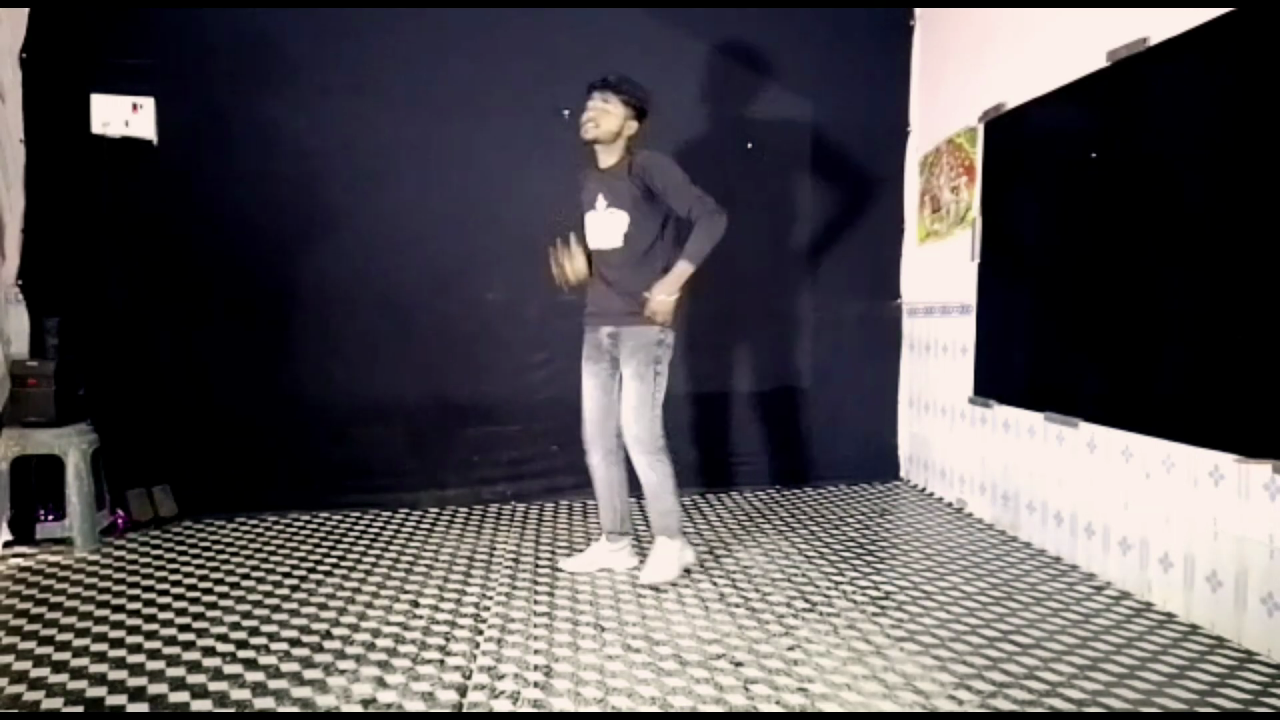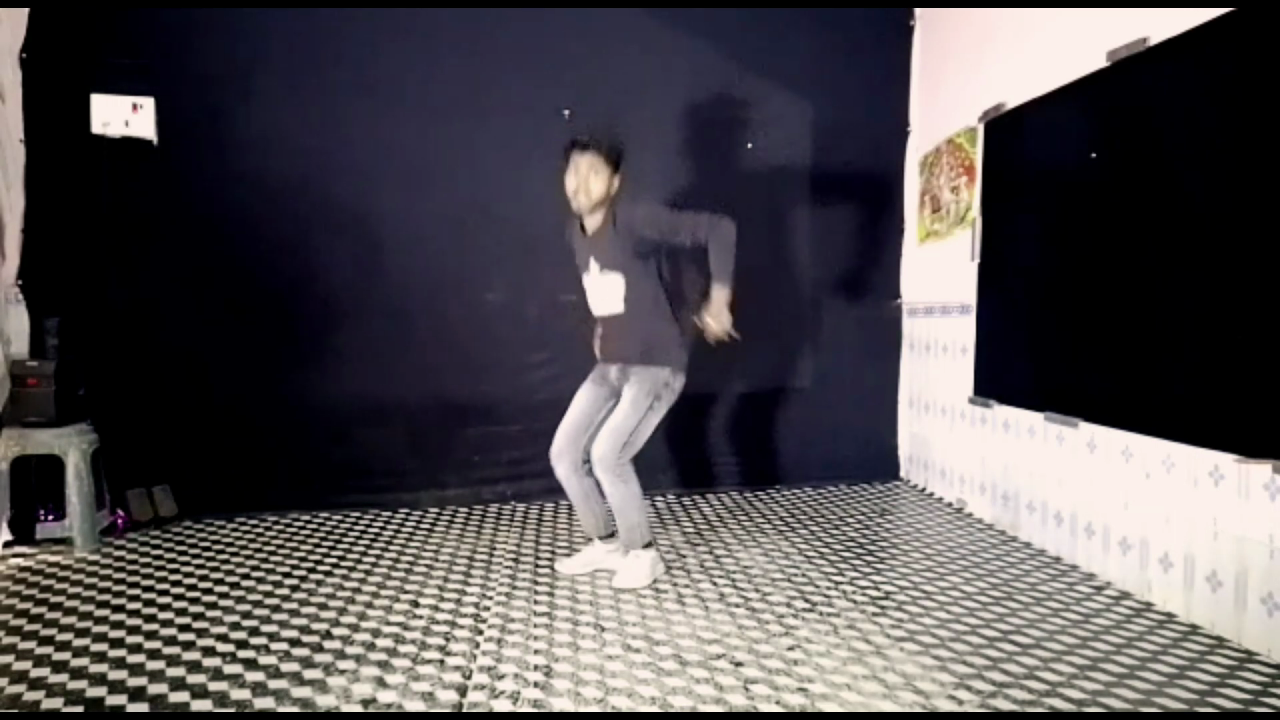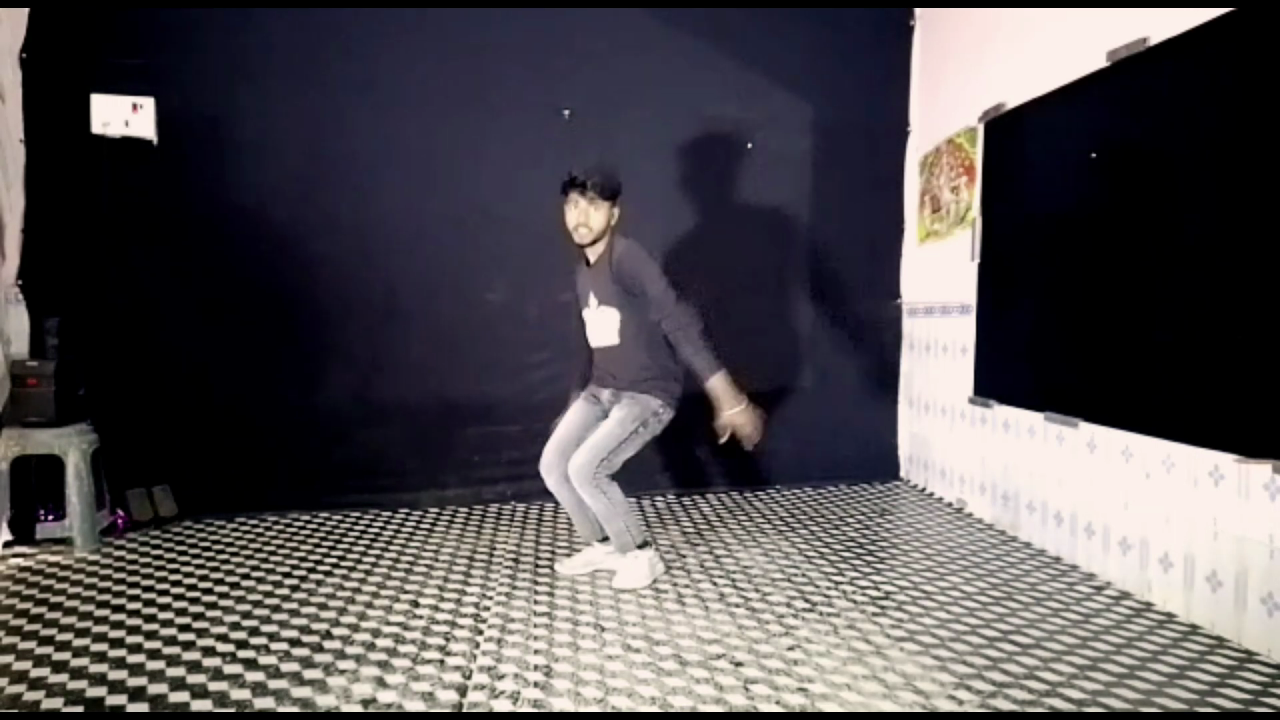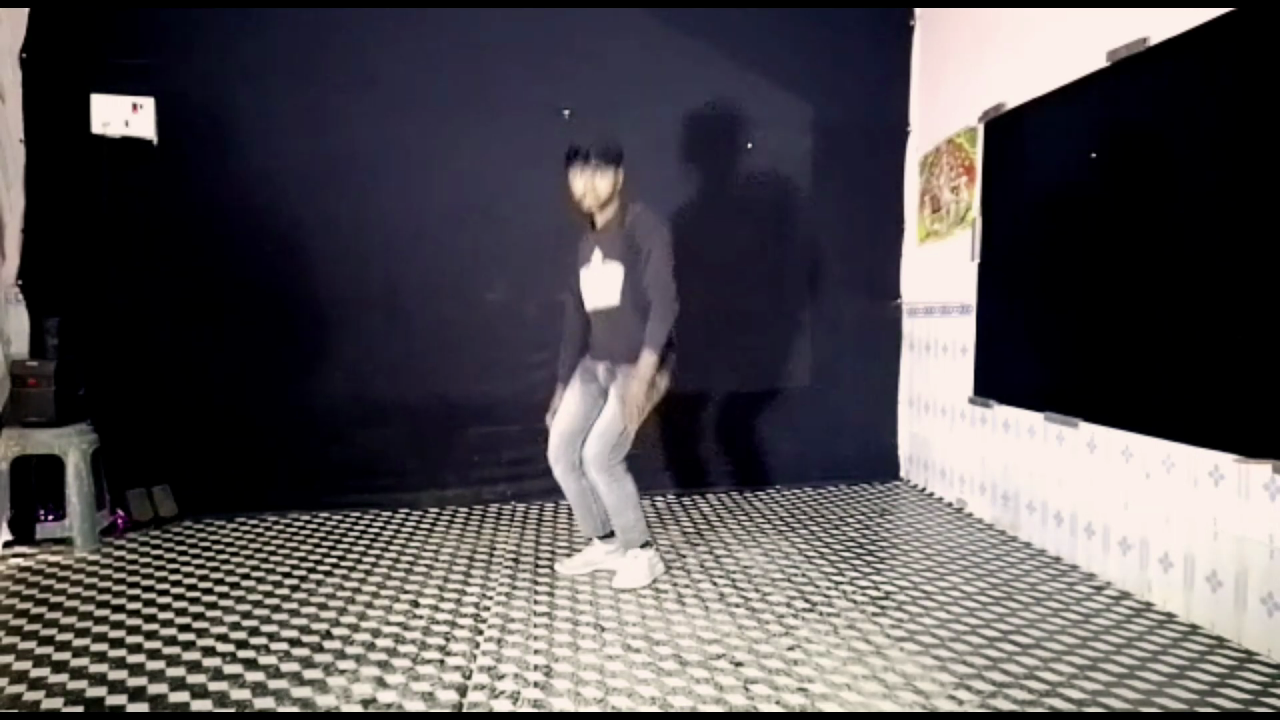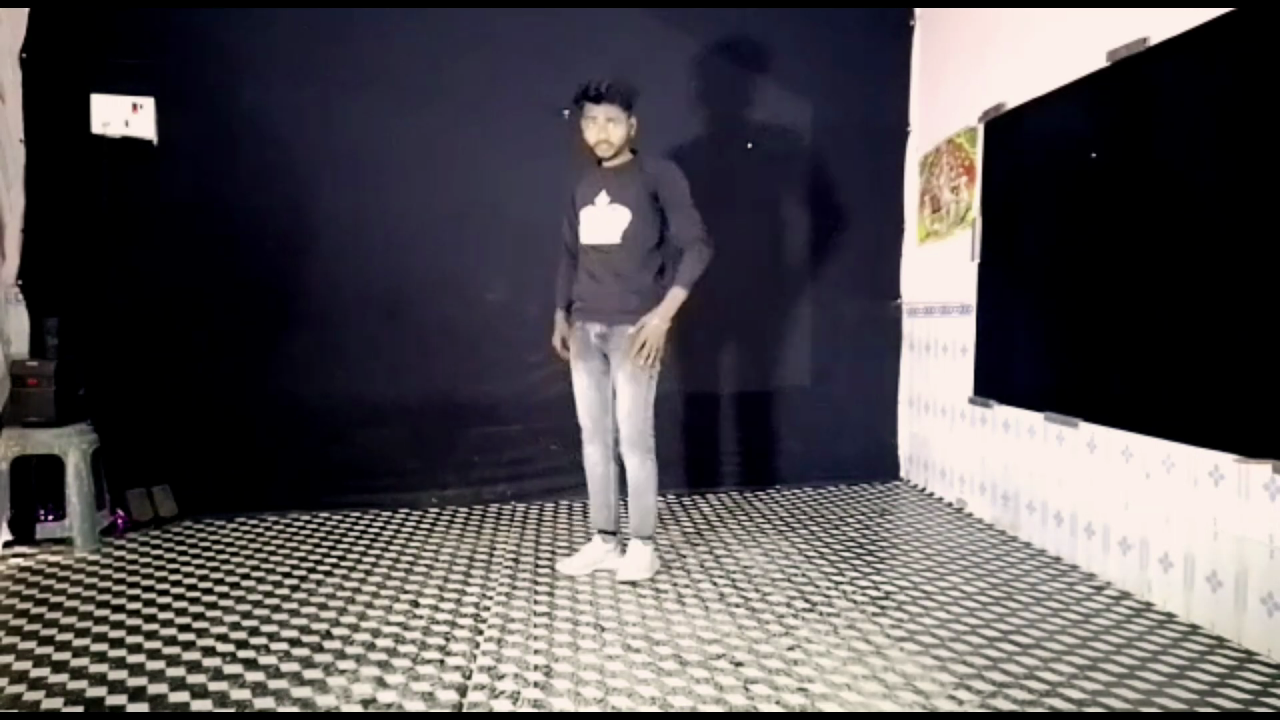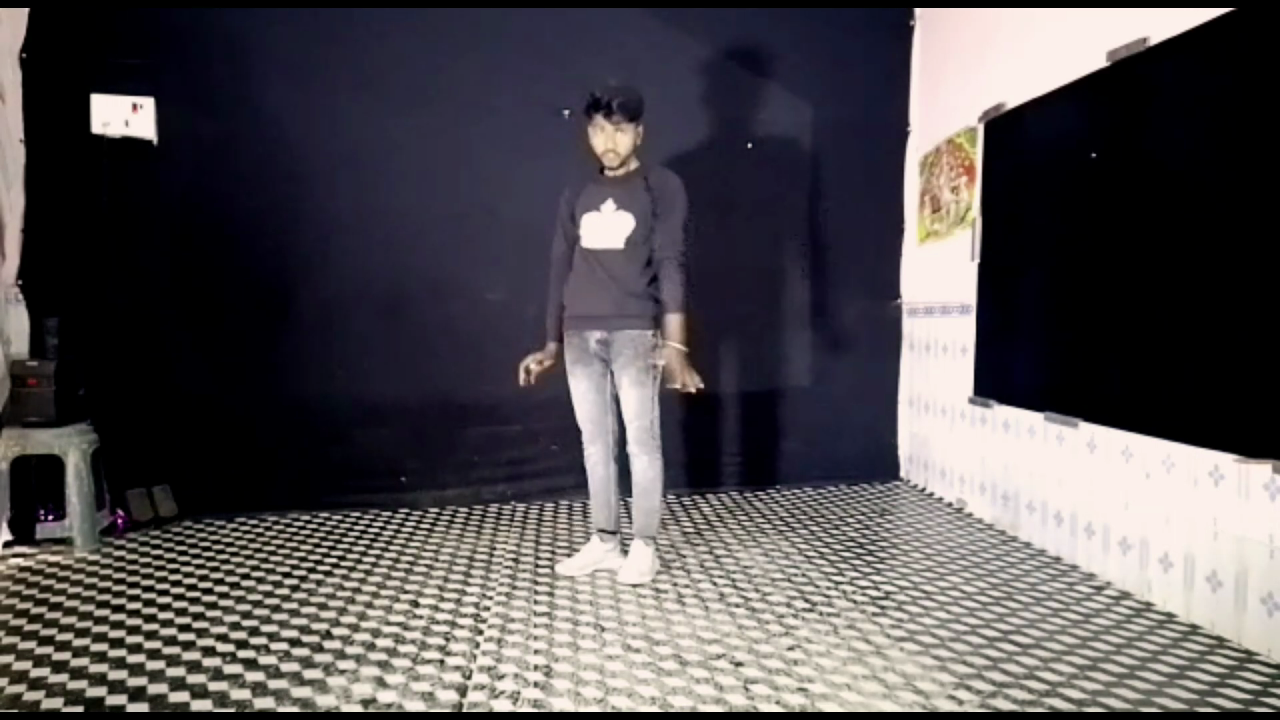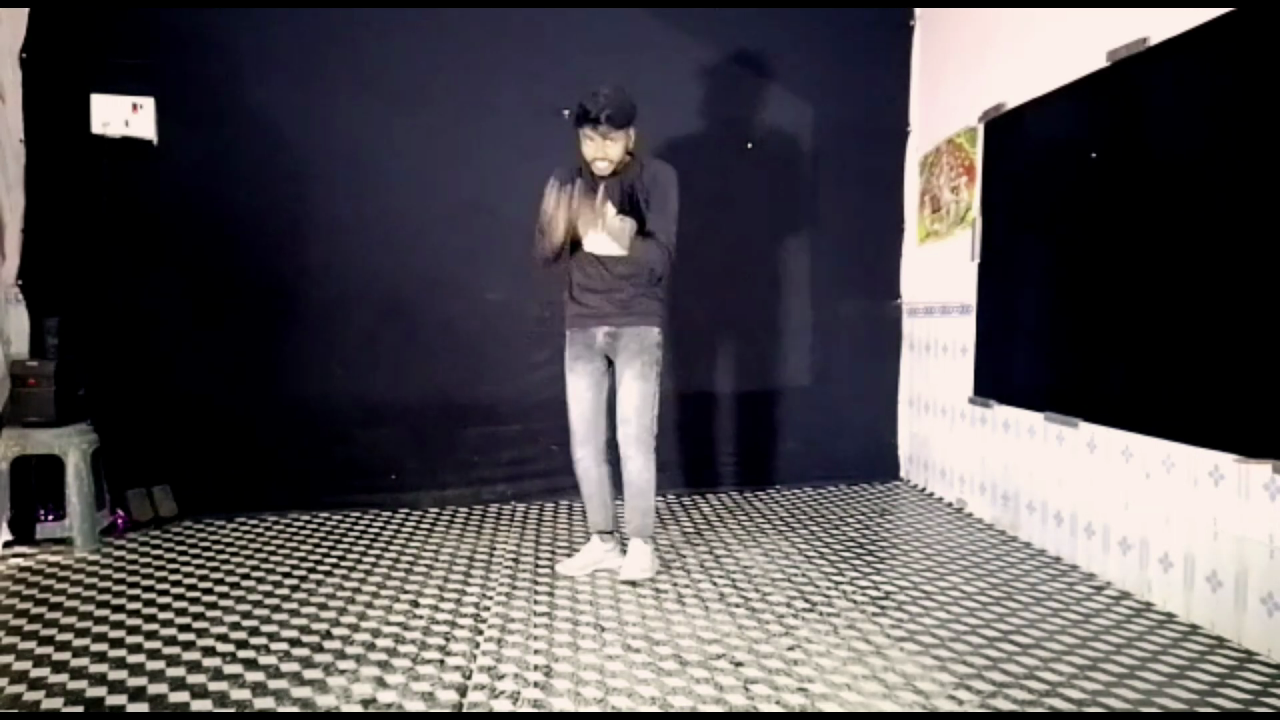
dt=0.2s
person 1, frame 1
left shoulder: (648, 167)
right shoulder: (588, 180)
left elbow: (709, 217)
left wrist: (672, 282)
right wrist: (579, 268)
left hip: (644, 328)
right hip: (598, 329)
left knee: (641, 438)
right knee: (597, 439)
left ankle: (671, 542)
right ankle: (616, 542)
person 1, frame 2
left shoulder: (634, 220)
right shoulder: (577, 232)
left elbow: (719, 229)
left wrist: (717, 303)
left hip: (656, 367)
right hip: (611, 367)
left knee: (608, 458)
right knee: (565, 454)
left ankle: (643, 552)
right ankle: (604, 542)
person 1, frame 3
left shoulder: (630, 262)
right shoulder: (583, 272)
left elbow: (680, 323)
left wrist: (725, 393)
right wrist: (580, 394)
left hip: (650, 395)
right hip: (603, 391)
left knee: (582, 468)
right knee: (551, 465)
left ankle: (637, 554)
right ankle: (601, 545)
person 1, frame 4
left shoulder: (644, 224)
right shoulder: (585, 242)
left elbow: (663, 301)
right elbow: (577, 319)
left wrist: (646, 374)
right wrist: (562, 392)
left hip: (636, 368)
right hip: (593, 365)
left knee: (597, 456)
right knee: (560, 452)
left ankle: (642, 552)
right ankle: (602, 544)
person 1, frame 5
left shoulder: (658, 175)
right shoulder: (583, 187)
left elbow: (696, 245)
left wrist: (665, 312)
right wrist: (561, 315)
left hip: (634, 327)
right hip: (585, 327)
left knee: (633, 438)
right knee: (594, 438)
left ankle: (643, 544)
right ankle: (604, 541)
person 1, frame 6
left shoulder: (663, 186)
right shoulder: (577, 196)
left elbow: (672, 264)
right elbow: (560, 266)
left wrist: (674, 340)
right wrist: (550, 343)
left hip: (634, 332)
right hip: (580, 333)
left knee: (642, 440)
right knee: (595, 440)
left ankle: (644, 546)
right ankle: (604, 542)
person 1, frame 7
left shoulder: (655, 176)
right shoulder: (568, 183)
left elbow: (658, 258)
right elbow: (547, 254)
left wrist: (613, 227)
right wrist: (555, 231)
left hip: (638, 329)
right hip: (583, 329)
left knee: (635, 439)
right knee: (584, 440)
left ankle: (639, 543)
right ankle: (602, 542)
